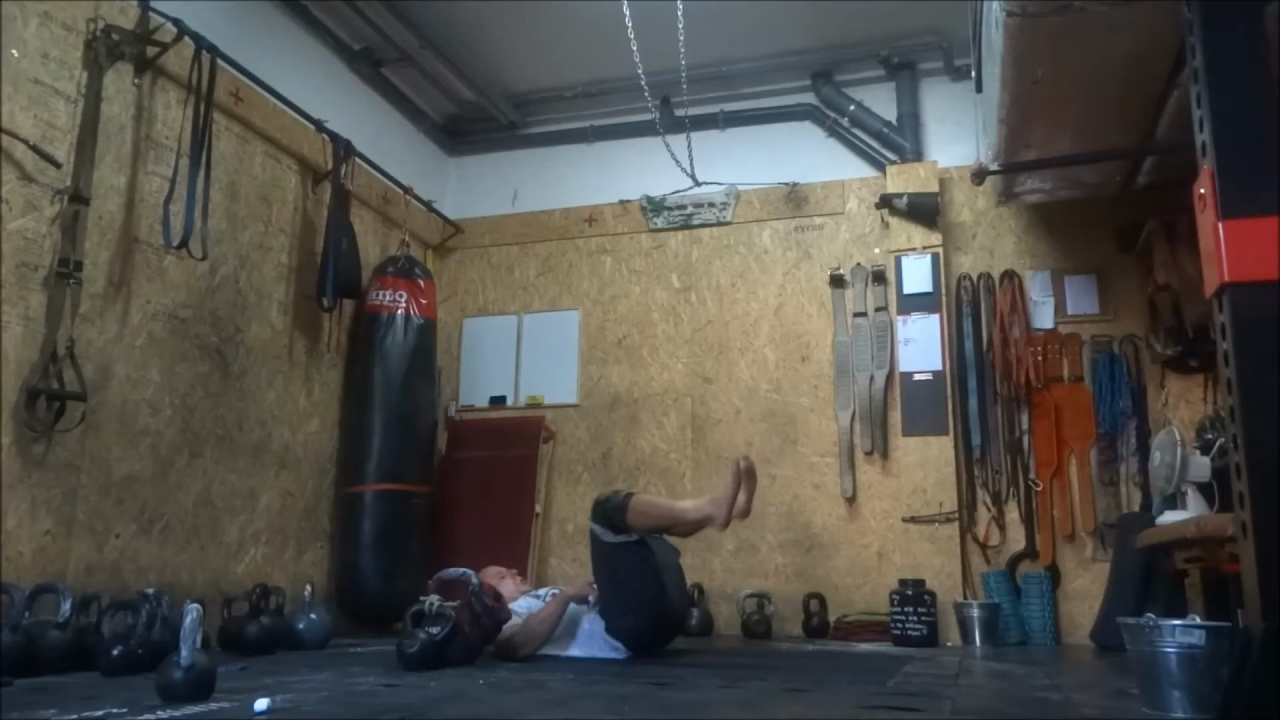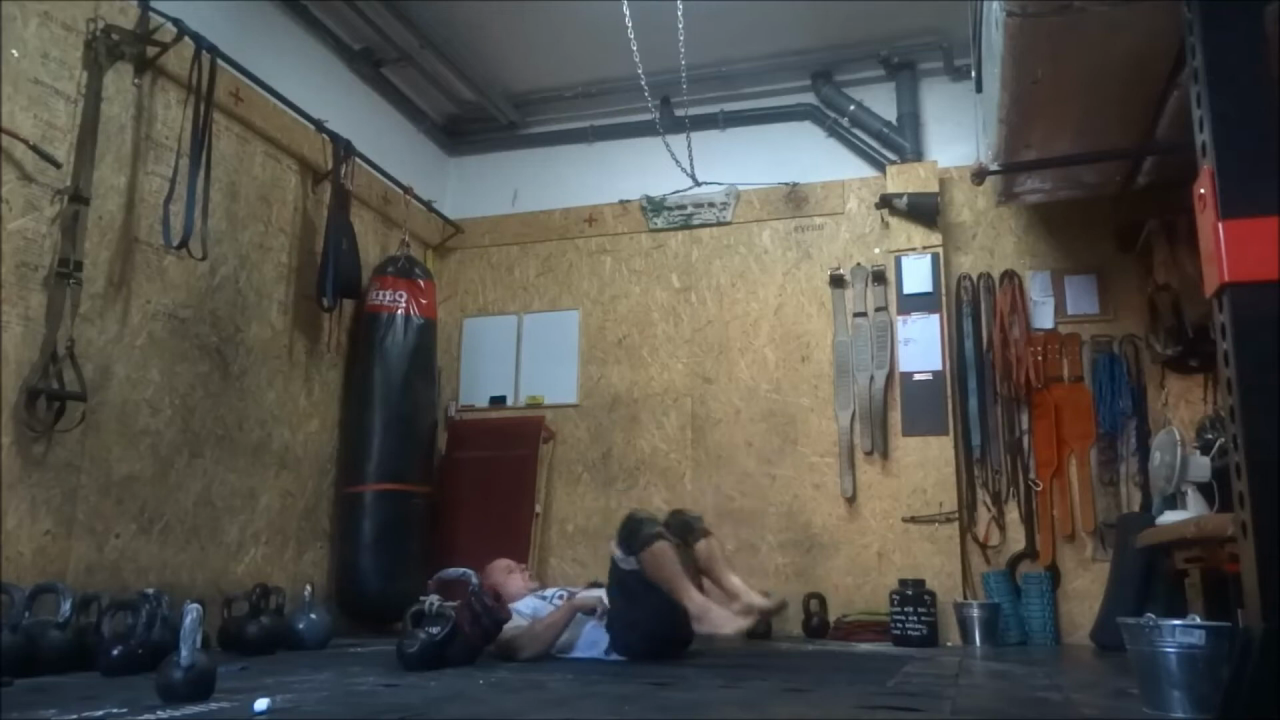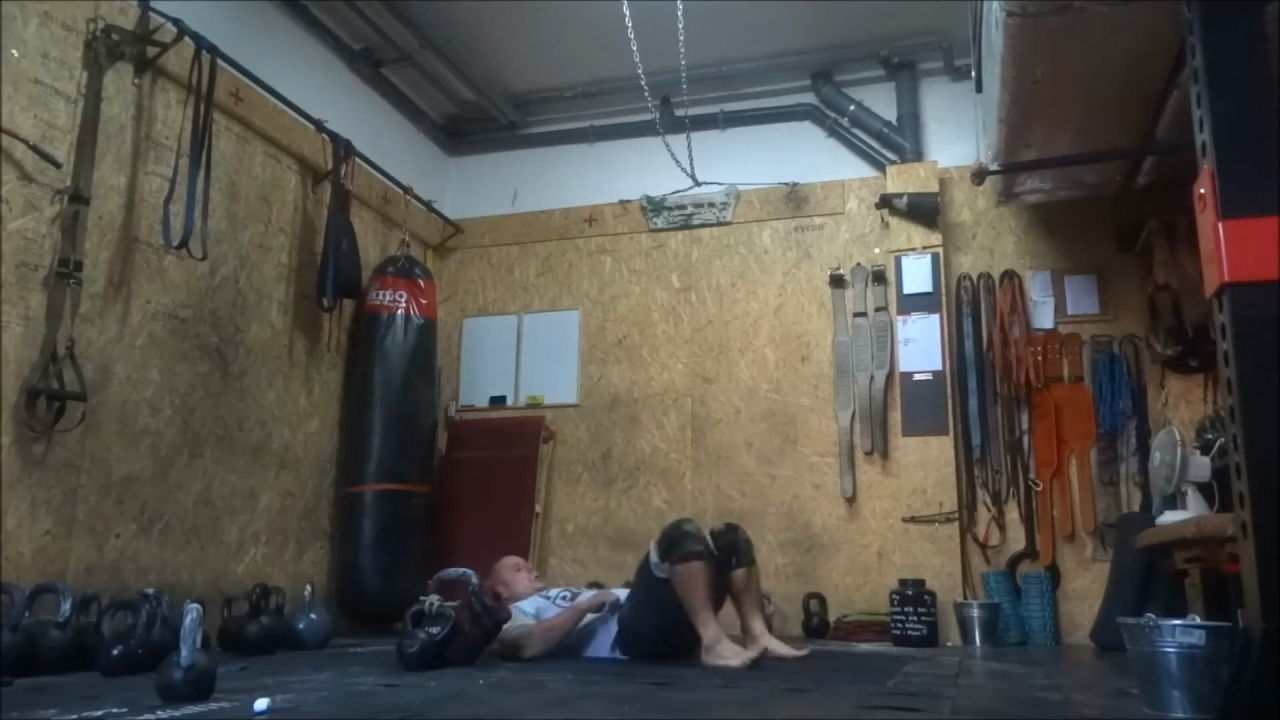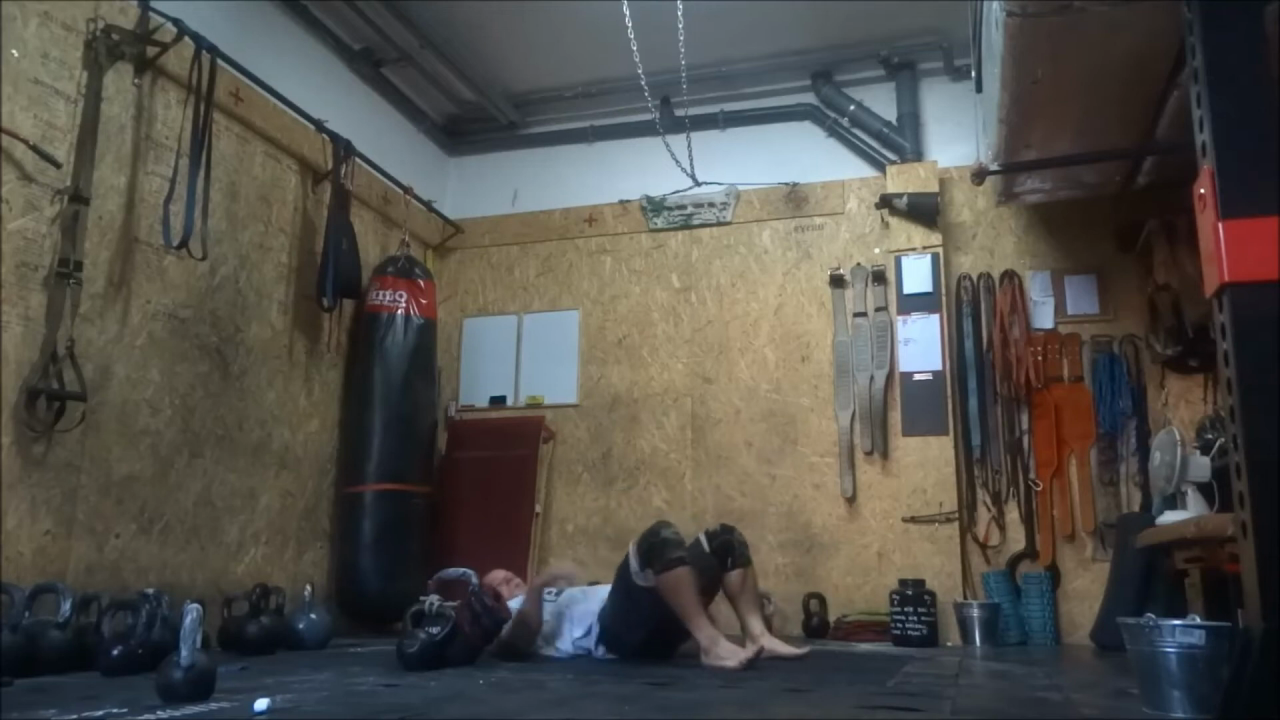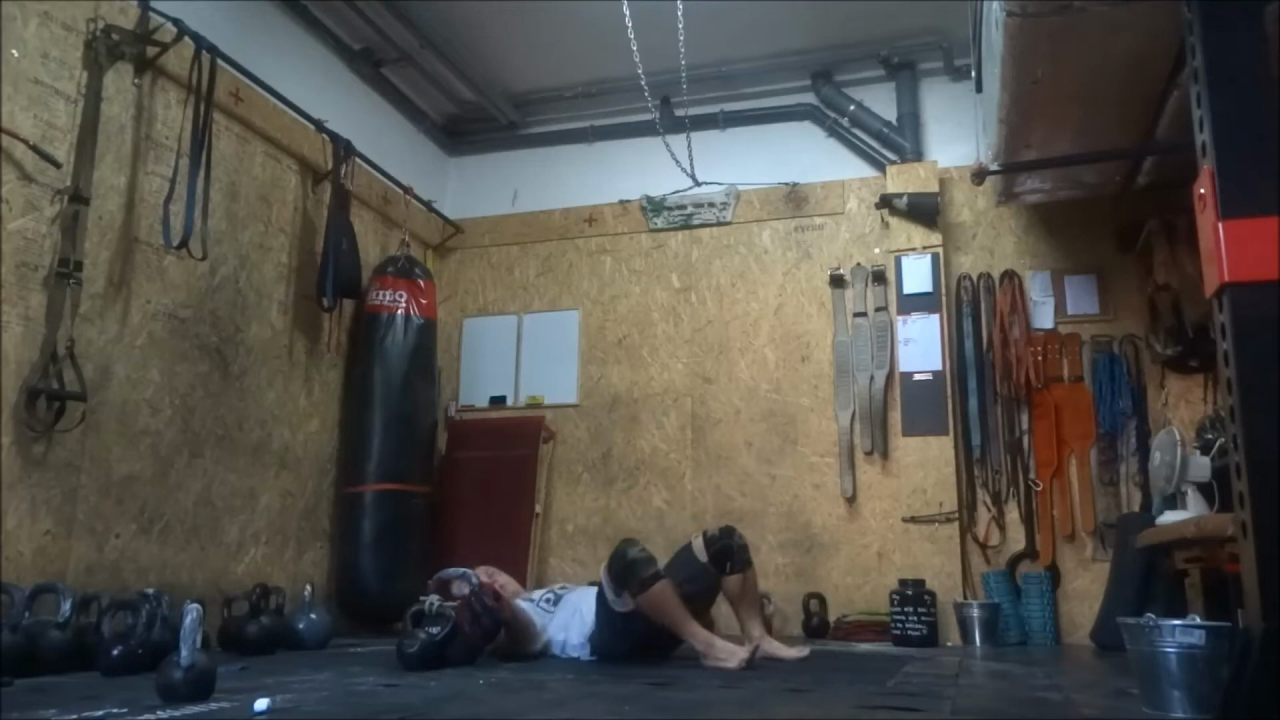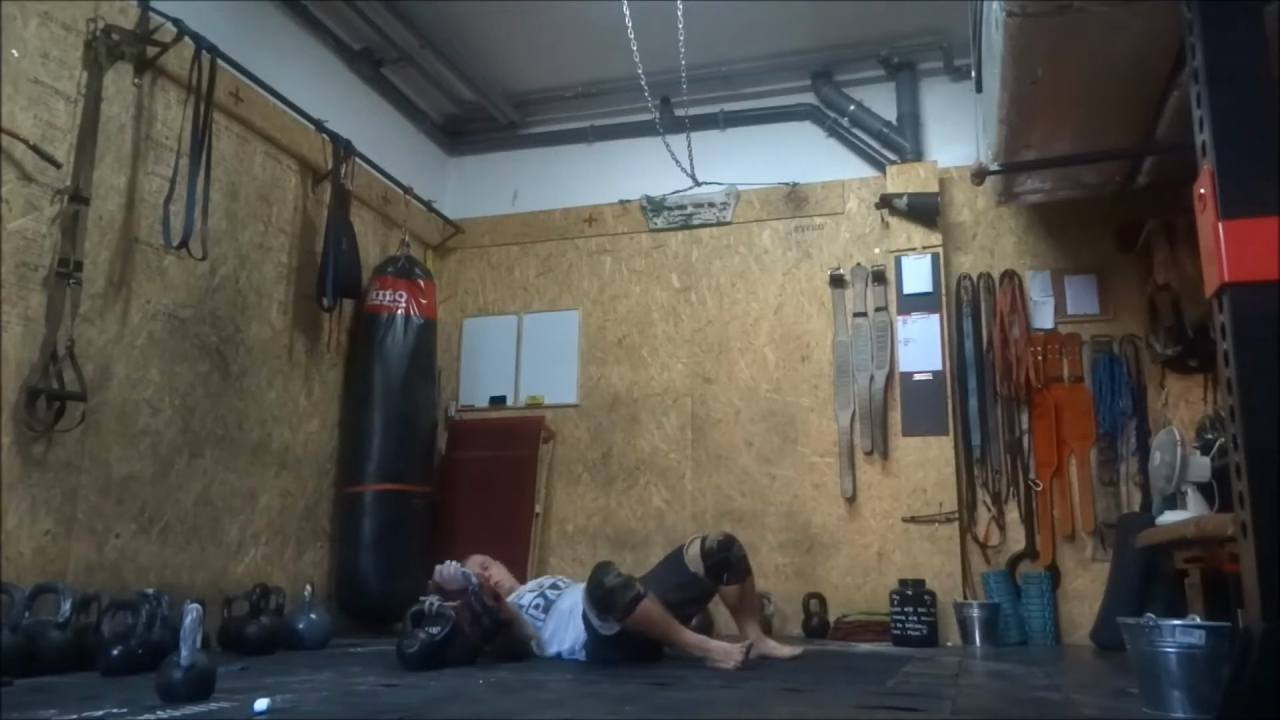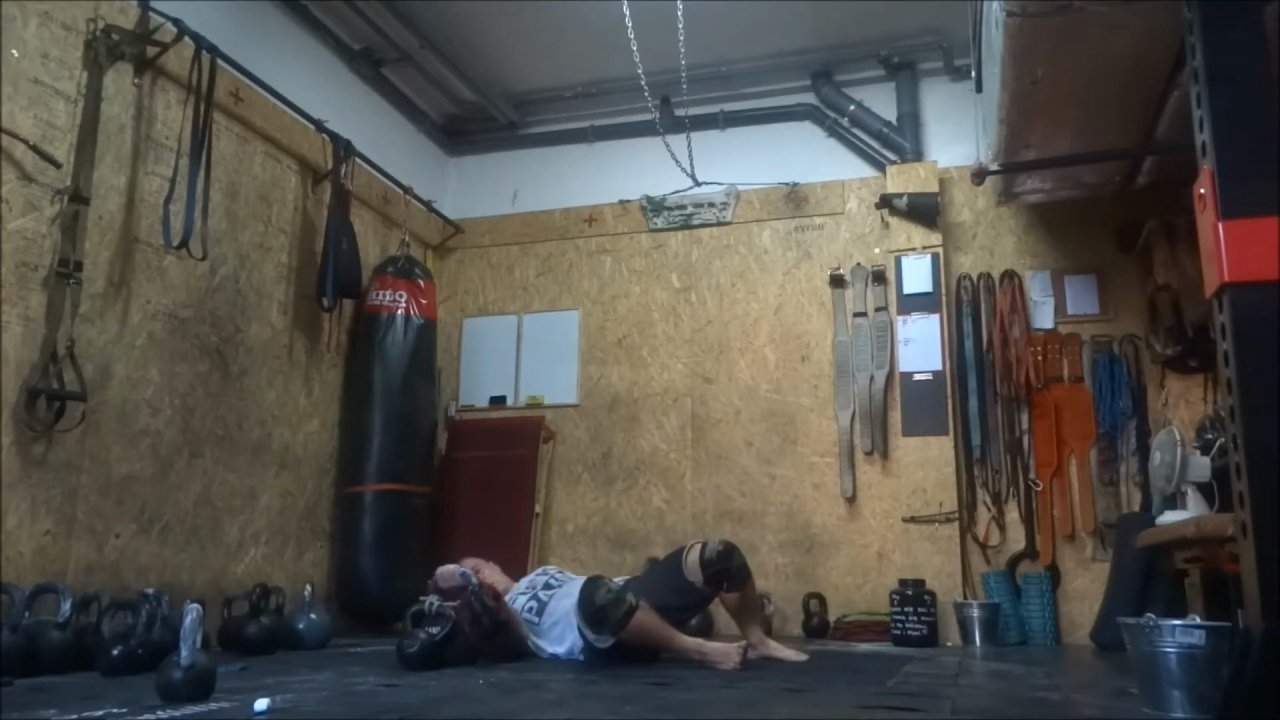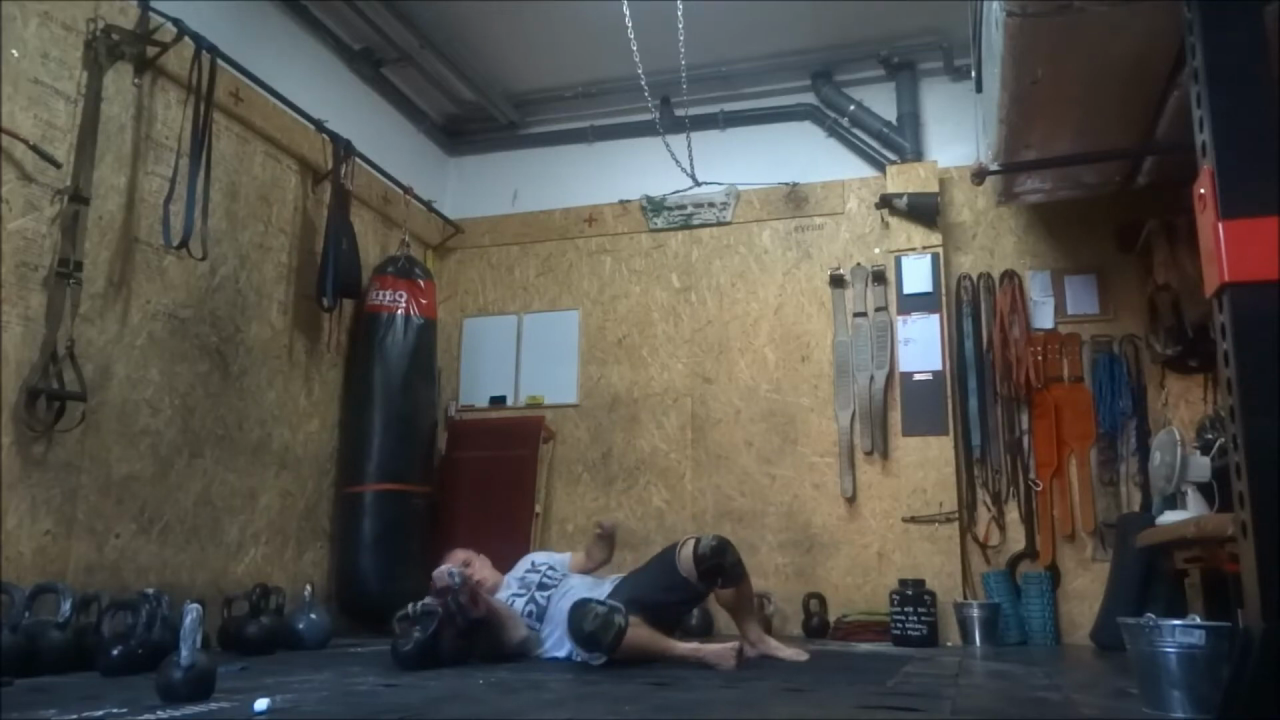
dt=0.3s
person 1, frame 1
left shoulder: (541, 598)
right elbow: (519, 646)
right wrist: (566, 596)
left hip: (657, 616)
right hip: (627, 630)
right knee: (610, 506)
left ankle: (719, 509)
right ankle: (711, 509)
person 1, frame 2
left shoulder: (550, 599)
right shoulder: (511, 616)
right elbow: (521, 649)
right wrist: (574, 605)
left hip: (666, 622)
right hip: (631, 636)
left knee: (679, 520)
right knee: (638, 525)
left ankle: (743, 596)
right ankle: (702, 611)
person 1, frame 3
left shoulder: (557, 598)
right shoulder: (515, 615)
right elbow: (525, 647)
right wrist: (586, 605)
left hip: (669, 626)
right hip: (632, 633)
left knee: (729, 537)
right knee: (682, 534)
left ankle: (758, 636)
right ankle: (714, 643)
person 1, frame 4
left shoulder: (553, 600)
right shoulder: (509, 615)
right elbow: (521, 638)
right wrist: (539, 583)
left hip: (655, 625)
right hip: (617, 632)
left knee: (723, 538)
right knee: (660, 537)
left ankle: (758, 636)
right ankle: (712, 645)
person 1, frame 5
left shoulder: (553, 593)
right shoulder: (513, 619)
right elbow: (524, 637)
left hip: (650, 622)
right hip: (614, 637)
left knee: (722, 541)
right knee: (627, 554)
left ankle: (757, 638)
right ankle: (709, 647)
person 1, frame 6
left shoulder: (546, 583)
right shoulder: (508, 610)
right elbow: (523, 637)
right wrist: (464, 590)
left hip: (635, 611)
right hip: (608, 641)
left knee: (719, 548)
right knee: (606, 578)
left ankle: (755, 639)
right ankle: (704, 649)
person 1, frame 7
left shoulder: (542, 573)
right shoulder: (499, 611)
right elbow: (517, 633)
left wrist: (650, 575)
right wrist: (465, 592)
left hip: (629, 594)
right hip: (606, 642)
left knee: (718, 555)
right knee: (599, 594)
left ankle: (756, 641)
right ankle: (700, 650)
person 1, frame 8
left shoulder: (530, 563)
right shoulder: (494, 610)
left elbow: (591, 561)
right elbow: (520, 638)
left wrist: (605, 538)
right wrist: (468, 596)
left hip: (625, 593)
right hip: (601, 630)
left knee: (711, 551)
right knee: (587, 617)
left ankle: (754, 638)
right ankle: (696, 652)
